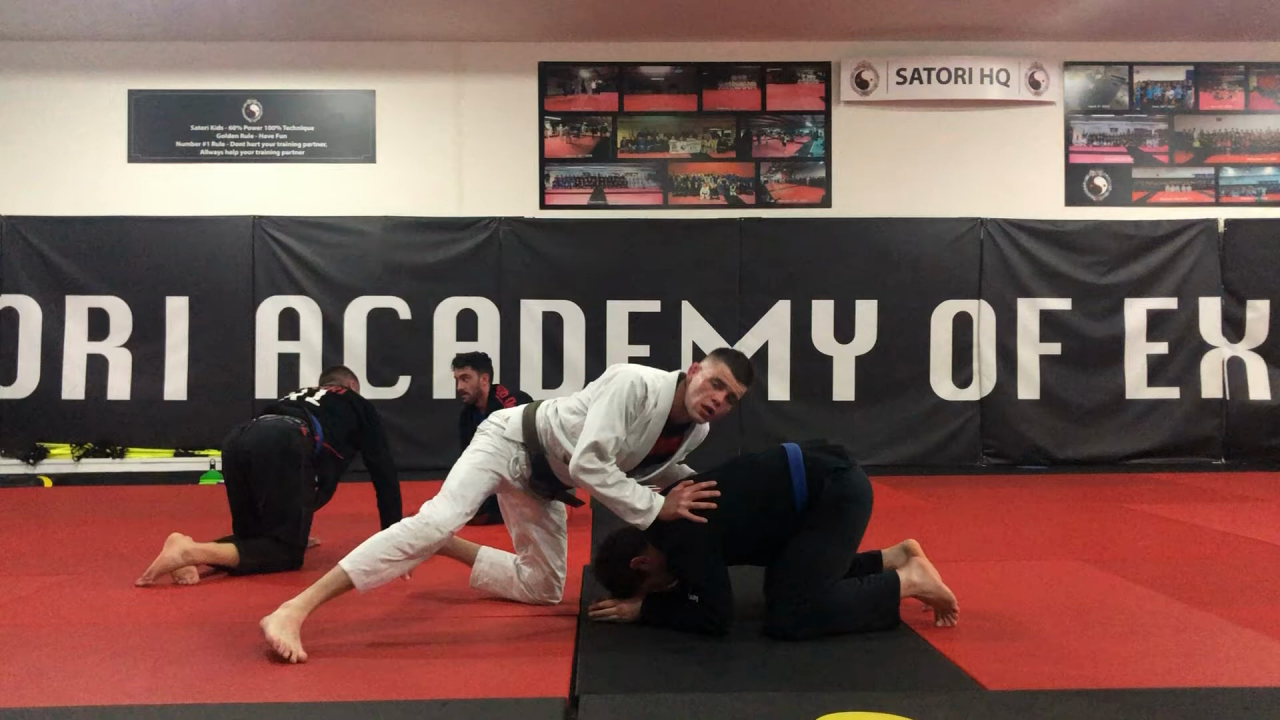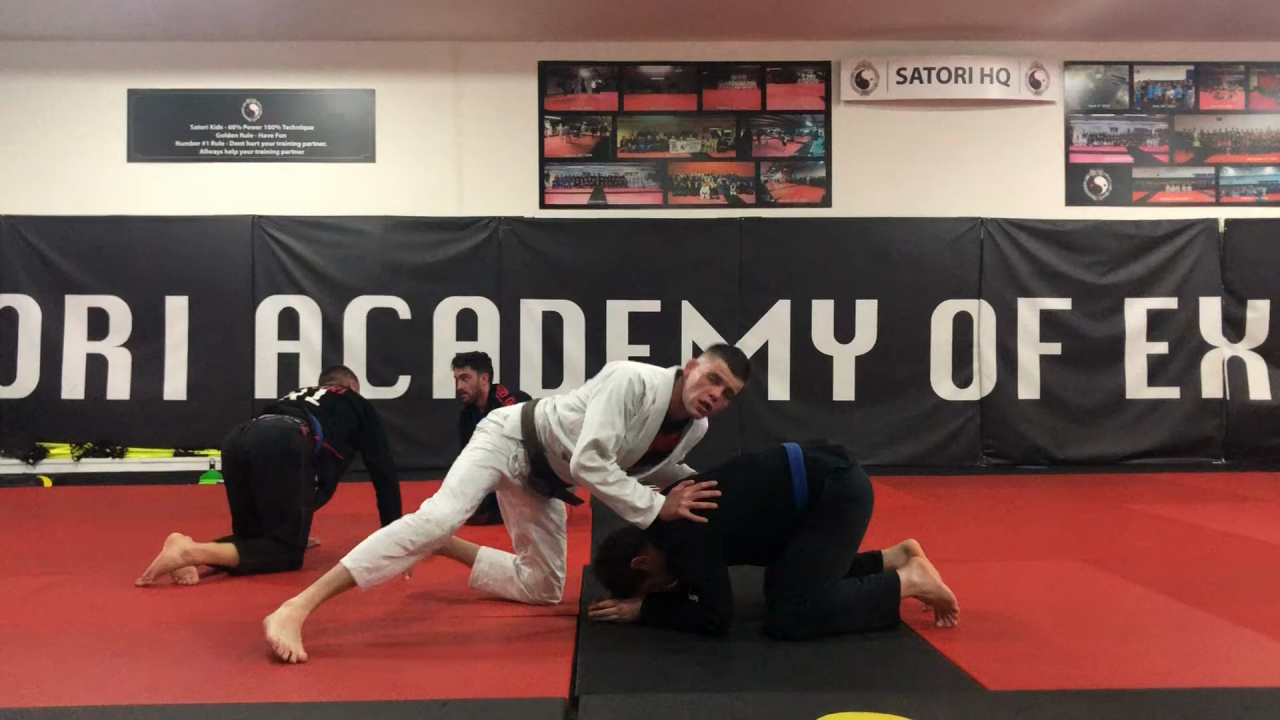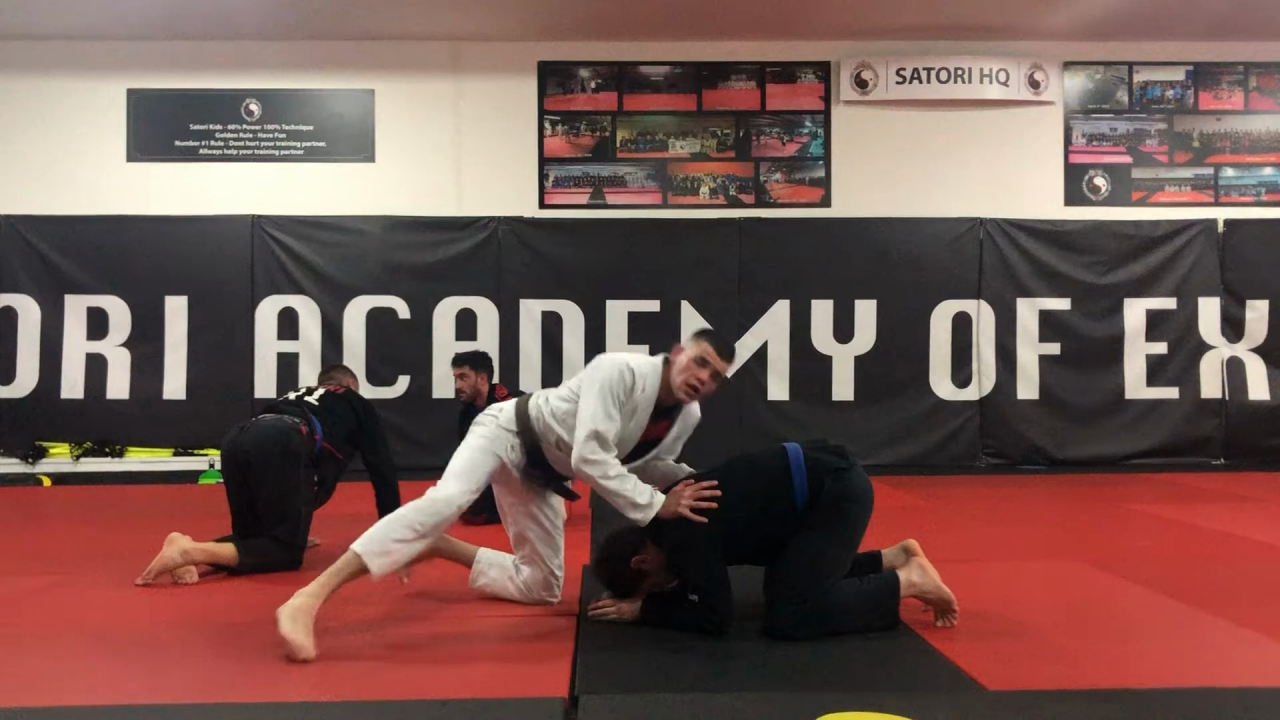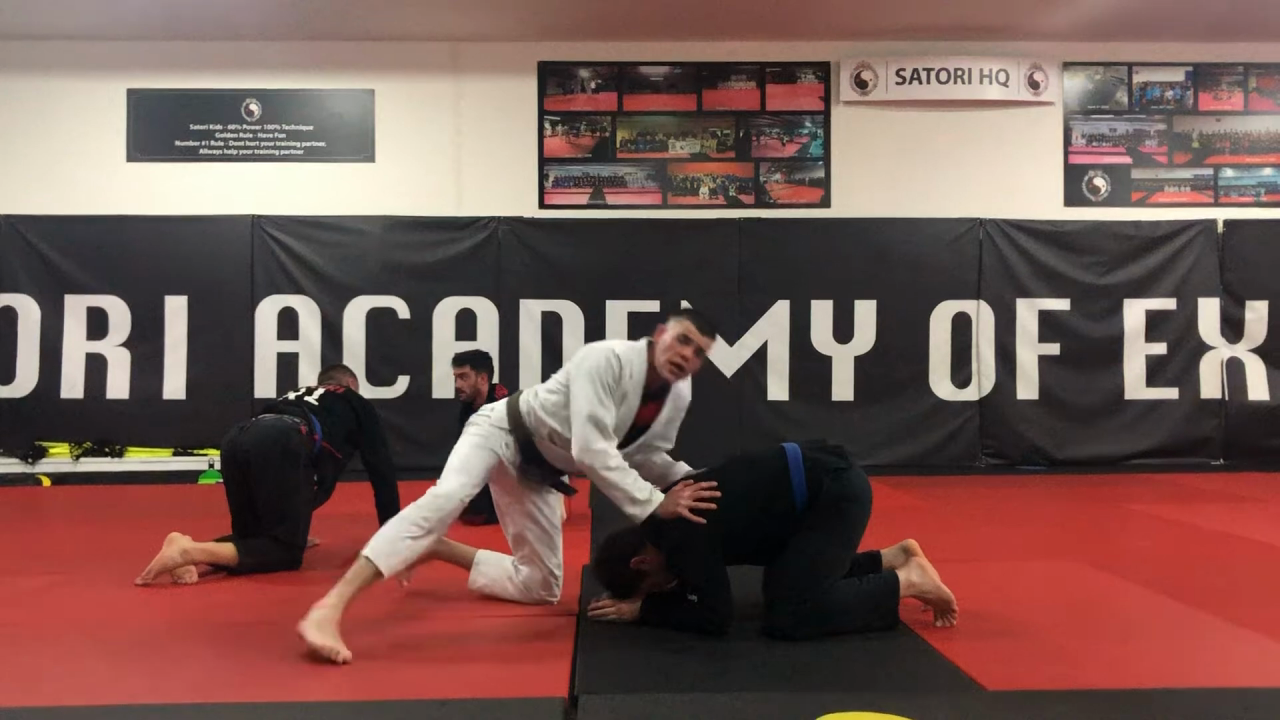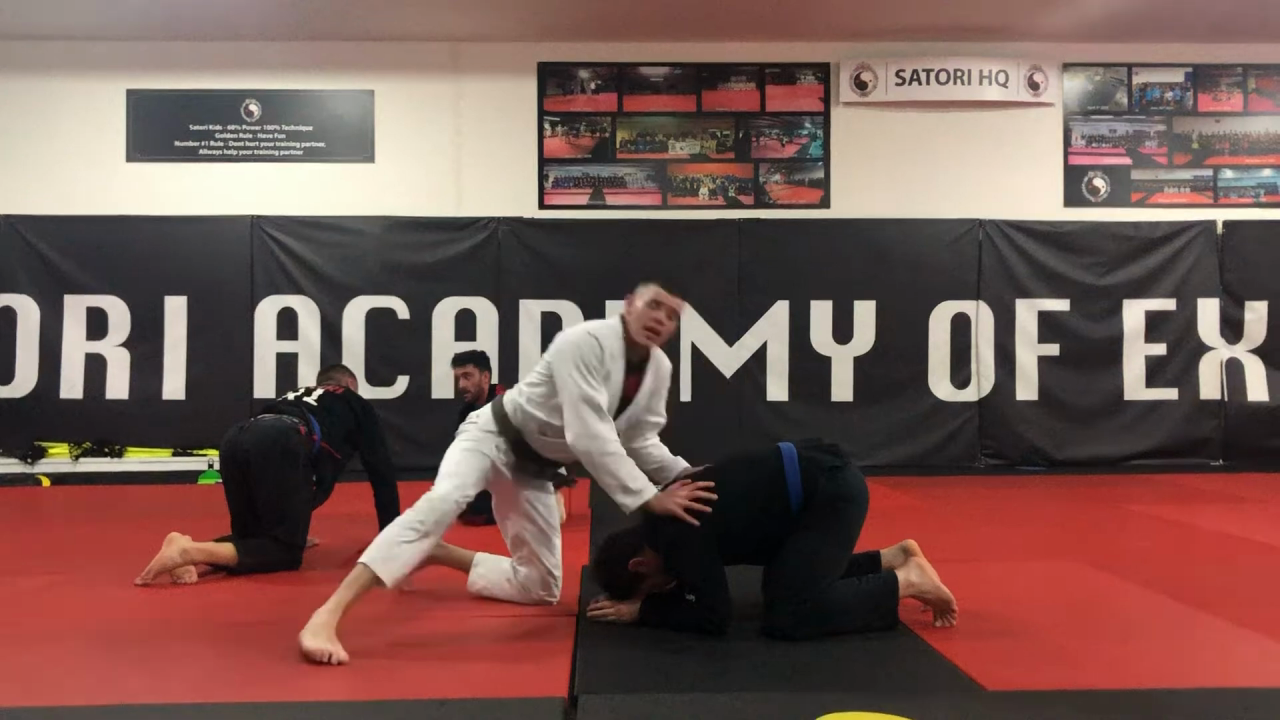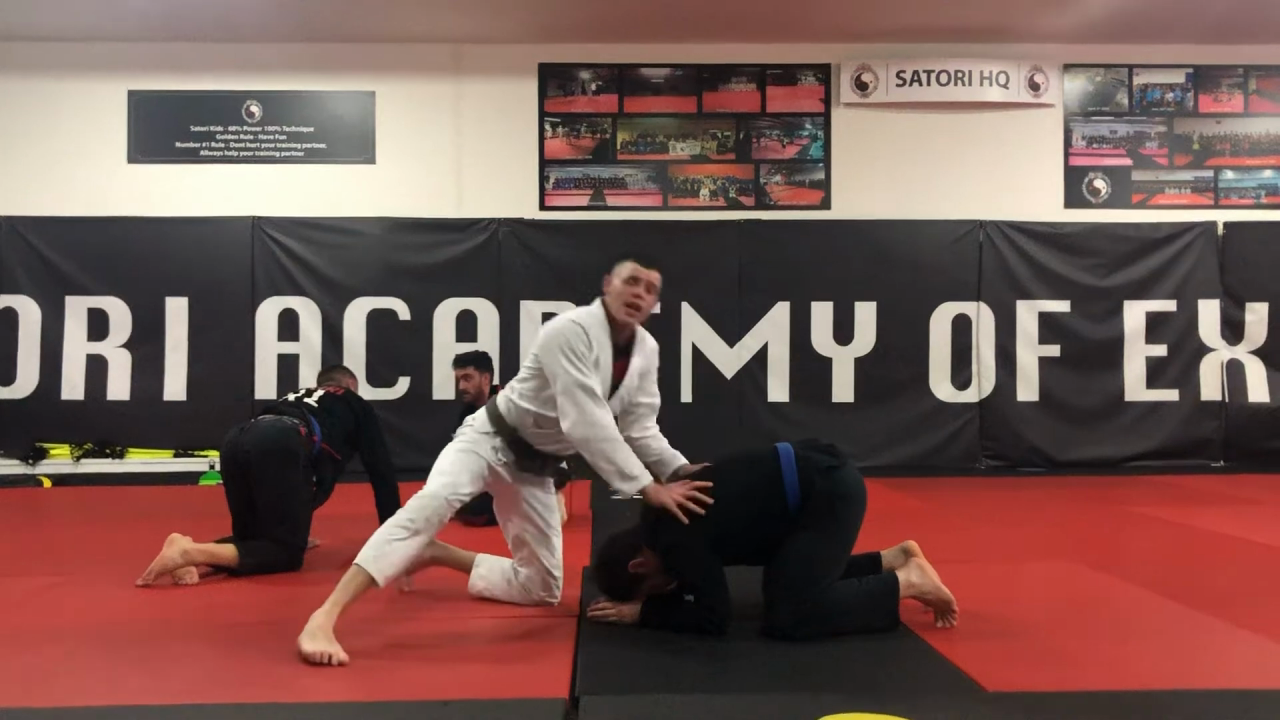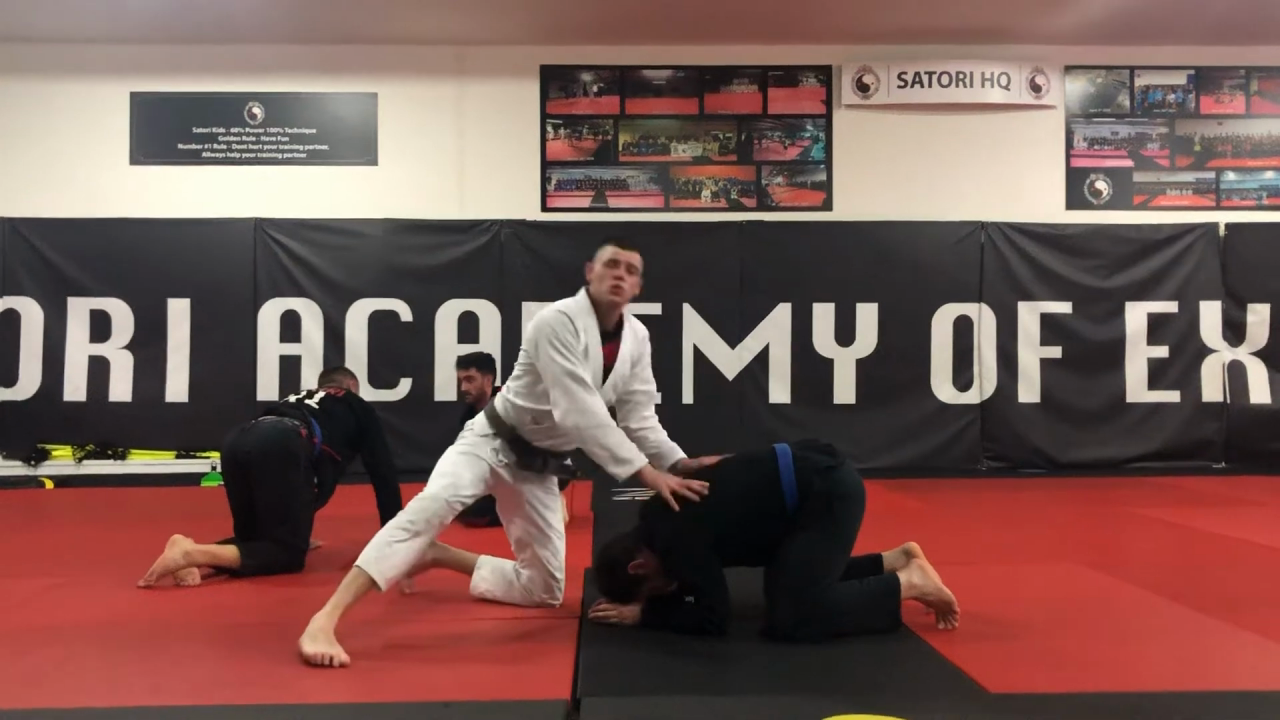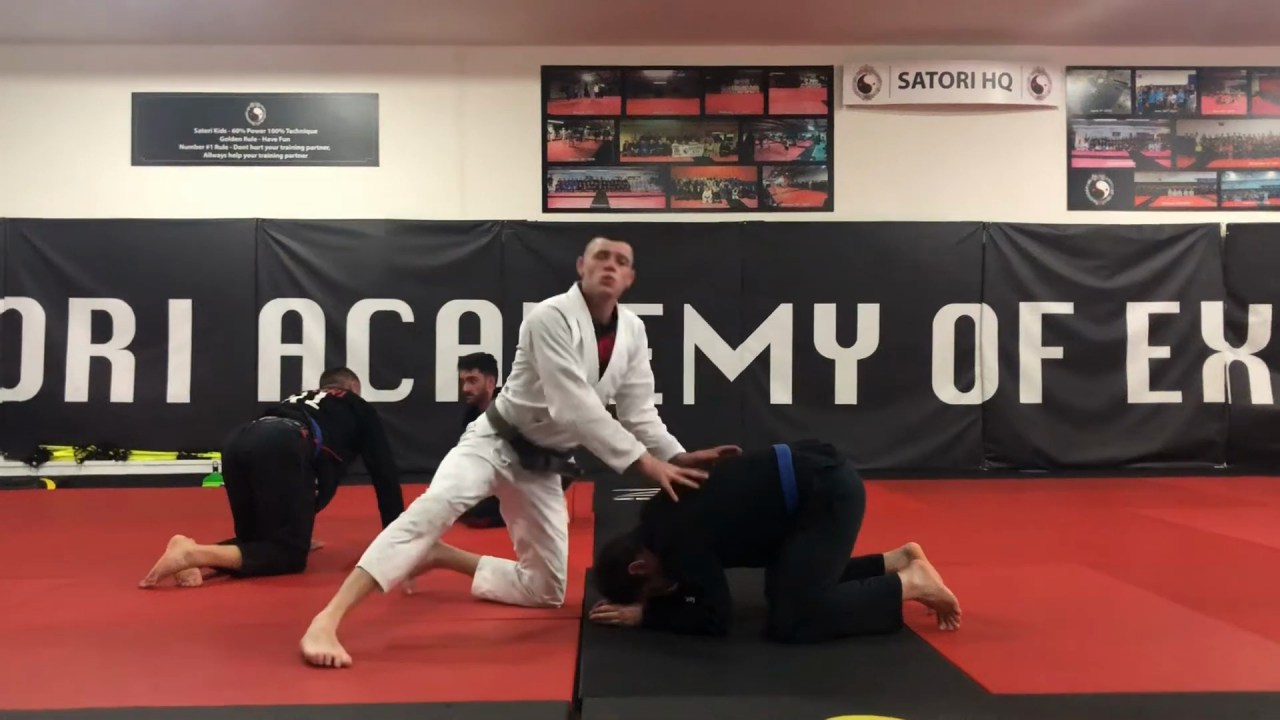
dt=0.1s
person 1, frame 1
left shoulder: (697, 429)
right shoulder: (634, 384)
left elbow: (651, 467)
right elbow: (589, 464)
left wrist: (690, 486)
right wrist: (657, 509)
left hip: (543, 478)
right hip: (513, 442)
left knee: (545, 588)
right knee: (441, 520)
left ankle: (446, 545)
right ankle: (295, 611)
person 1, frame 2
left shoulder: (695, 427)
right shoulder: (631, 381)
left elbow: (651, 465)
right elbow: (590, 463)
left wrist: (692, 486)
right wrist: (657, 509)
left hip: (543, 476)
right hip: (512, 440)
left knee: (544, 589)
right knee: (441, 516)
left ankle: (441, 545)
right ankle: (296, 609)
person 1, frame 3
left shoulder: (687, 414)
right shoulder: (621, 372)
left elbow: (647, 461)
right elbow: (591, 459)
left wrist: (688, 483)
right wrist: (658, 508)
left hip: (543, 474)
right hip: (509, 436)
left knee: (543, 587)
right knee: (446, 500)
left ankle: (437, 546)
right ankle: (309, 602)
person 1, frame 4
left shoulder: (678, 397)
right shoulder: (608, 358)
left elbow: (643, 454)
right elbow: (592, 450)
left wrist: (685, 480)
right wrist: (657, 504)
left hip: (539, 469)
right hip: (503, 432)
left knee: (542, 587)
right knee: (449, 496)
left ankle: (435, 548)
right ankle: (330, 608)
person 1, frame 5
left shoulder: (659, 369)
right shoulder: (585, 341)
left elbow: (639, 440)
right elbow: (590, 435)
left wrist: (682, 477)
right wrist: (650, 497)
left hip: (534, 468)
right hip: (495, 436)
left knee: (542, 586)
right knee: (444, 501)
left ankle: (437, 554)
right ankle: (327, 617)
person 1, frame 6
left shoulder: (646, 352)
right shoulder: (570, 330)
left elbow: (638, 430)
right elbow: (586, 423)
left wrist: (681, 472)
right wrist: (647, 487)
left hip: (533, 466)
right hip: (491, 437)
left knee: (542, 588)
right knee: (437, 499)
left ankle: (435, 554)
right ankle: (325, 617)
person 1, frame 7
left shoulder: (637, 337)
right shoulder: (558, 321)
left elbow: (639, 417)
right elbow: (578, 412)
left wrist: (677, 465)
right wrist: (645, 473)
left hip: (539, 465)
right hip: (493, 440)
left knee: (545, 589)
right knee: (436, 502)
left ankle: (437, 556)
right ankle: (326, 619)
person 1, frame 8
left shoulder: (633, 330)
right shoulder: (551, 317)
left elbow: (639, 411)
right elbow: (575, 406)
left wrist: (679, 457)
right wrist: (644, 462)
left hip: (542, 464)
right hip: (496, 441)
left knee: (547, 590)
right knee: (439, 504)
left ankle: (439, 556)
right ankle: (329, 619)
person 2, frame 1
left shoulder: (682, 535)
left elbow: (715, 617)
right elbow: (696, 584)
left wrist: (642, 607)
right wrist: (640, 596)
left hip: (838, 492)
right hip: (823, 480)
left knee: (788, 616)
right knee: (784, 584)
left ankle: (909, 580)
right ankle: (896, 557)
person 2, frame 2
left shoulder: (682, 535)
right shoulder: (667, 516)
left elbow: (715, 617)
right elbow: (697, 585)
left wrist: (642, 608)
right wrist: (648, 597)
left hip: (838, 492)
right hip: (825, 480)
left knee: (788, 617)
right knee: (784, 584)
left ankle: (909, 580)
right ankle: (897, 557)
person 2, frame 3
left shoulder: (682, 535)
right shoulder: (668, 516)
left elbow: (715, 617)
right elbow: (700, 585)
left wrist: (641, 607)
right wrist: (631, 595)
left hip: (838, 492)
right hip: (823, 480)
left knee: (787, 617)
right knee: (783, 584)
left ankle: (907, 581)
right ankle: (896, 558)
person 2, frame 4
left shoulder: (681, 536)
right shoulder: (666, 517)
left elbow: (715, 617)
right elbow: (700, 585)
left wrist: (641, 608)
right wrist: (635, 596)
left hip: (836, 492)
right hip: (823, 481)
left knee: (787, 617)
right knee: (784, 583)
left ankle: (907, 580)
right ankle: (895, 558)
person 2, frame 5
left shoulder: (678, 535)
right shoulder: (662, 520)
left elbow: (713, 617)
right elbow: (698, 585)
left wrist: (639, 608)
right wrist: (638, 596)
left hip: (832, 491)
right hip: (819, 480)
left knee: (787, 616)
right knee: (782, 585)
left ankle: (907, 580)
right ankle: (895, 557)
person 2, frame 6
left shoulder: (676, 536)
right shoulder: (661, 520)
left elbow: (713, 617)
right elbow: (699, 587)
left wrist: (640, 610)
right wrist: (635, 596)
left hip: (830, 490)
right hip: (818, 479)
left knee: (787, 617)
right knee: (783, 585)
left ankle: (908, 582)
right ankle: (896, 558)
person 2, frame 7
left shoulder: (675, 537)
right shoulder: (660, 521)
left elbow: (714, 618)
right elbow: (698, 587)
left wrist: (642, 611)
right wrist: (646, 599)
left hip: (829, 490)
right hip: (815, 479)
left knee: (789, 618)
right knee: (784, 586)
left ankle: (908, 583)
right ankle: (897, 559)
person 2, frame 8
left shoulder: (675, 537)
right shoulder: (661, 520)
left elbow: (715, 618)
right elbow: (699, 588)
left wrist: (643, 612)
right wrist: (644, 600)
left hip: (828, 491)
right hip: (817, 479)
left knee: (790, 619)
right knee: (786, 586)
left ankle: (909, 583)
right ankle: (898, 560)
person 3, frame 1
left shoulder: (299, 398)
right shoulder: (359, 406)
right elbow: (383, 469)
left wrist: (295, 531)
left hip: (238, 441)
right hip: (281, 448)
left knee: (255, 535)
right knee: (287, 551)
left ankle: (194, 554)
right ankle: (190, 551)
person 3, frame 2
left shoulder: (298, 397)
right shoulder: (359, 406)
right elbow: (383, 469)
left wrist: (295, 531)
left hip: (237, 440)
right hip: (281, 448)
left knee: (254, 535)
right knee: (286, 551)
left ankle: (194, 555)
right ankle: (190, 551)
person 3, frame 3
left shoulder: (297, 397)
right shoulder: (358, 405)
right elbow: (382, 468)
left wrist: (294, 531)
left hip: (237, 440)
right hip: (281, 447)
left knee: (254, 535)
right knee: (286, 551)
left ankle: (192, 554)
right ankle: (190, 551)
person 3, frame 4
left shoulder: (297, 397)
right shoulder: (358, 405)
right elbow: (381, 468)
left wrist: (293, 530)
left hip: (237, 440)
right hip: (281, 447)
left knee: (254, 535)
right knee: (286, 551)
left ankle: (192, 554)
right ankle: (191, 551)
person 3, frame 5
left shoulder: (296, 397)
right shoulder: (357, 406)
right elbow: (381, 469)
left wrist: (294, 531)
left hip: (236, 440)
right hip: (280, 448)
left knee: (255, 535)
right knee: (286, 552)
left ankle: (192, 555)
right ankle: (190, 551)
person 3, frame 6
left shoulder: (296, 397)
right shoulder: (357, 407)
right elbow: (381, 469)
left wrist: (294, 532)
left hip: (236, 441)
right hip: (280, 449)
left knee: (256, 536)
right knee: (286, 553)
left ankle: (194, 556)
right ankle: (191, 553)
person 3, frame 7
left shoulder: (298, 400)
right shoulder: (359, 408)
right elbow: (383, 471)
left wrist: (297, 532)
left hip: (238, 442)
right hip: (280, 450)
left knee: (256, 538)
right knee: (288, 553)
left ankle: (196, 557)
right ankle: (192, 553)
person 3, frame 8
left shoulder: (299, 400)
right shoulder: (360, 409)
right elbow: (384, 472)
left wrist: (298, 532)
left hip: (238, 442)
right hip: (280, 450)
left knee: (257, 538)
right knee: (289, 554)
left ankle: (197, 558)
right ankle: (194, 554)
